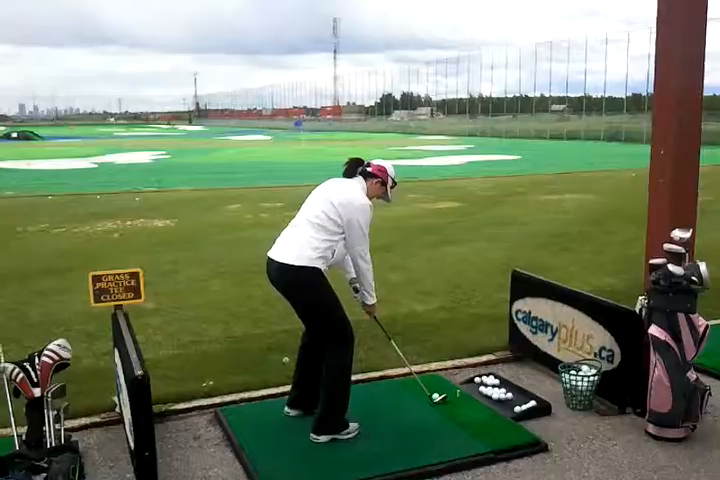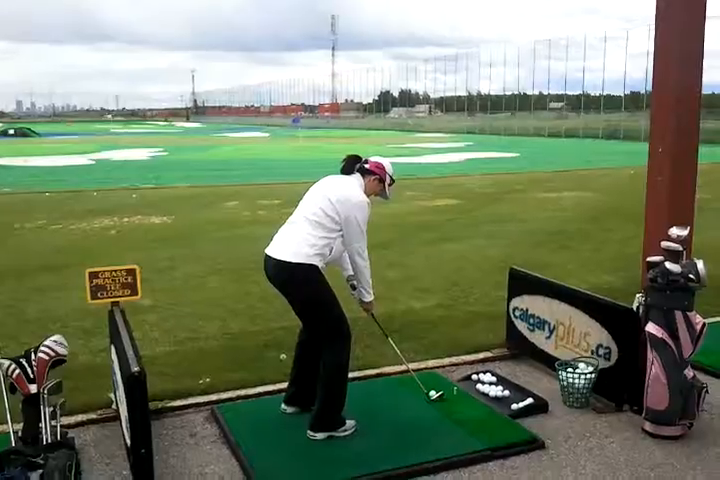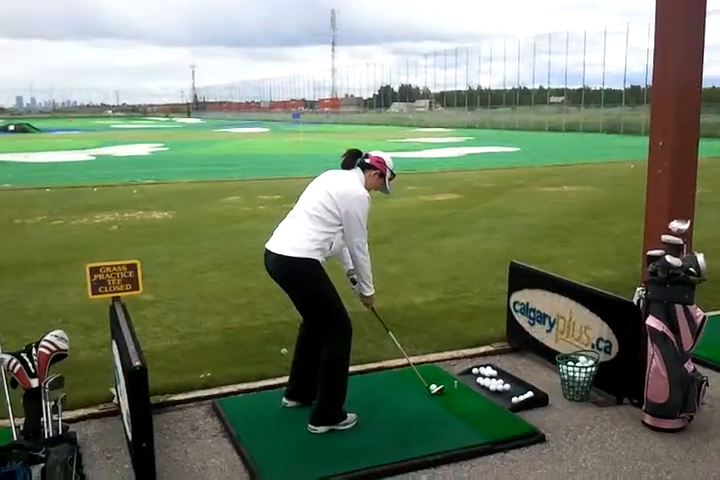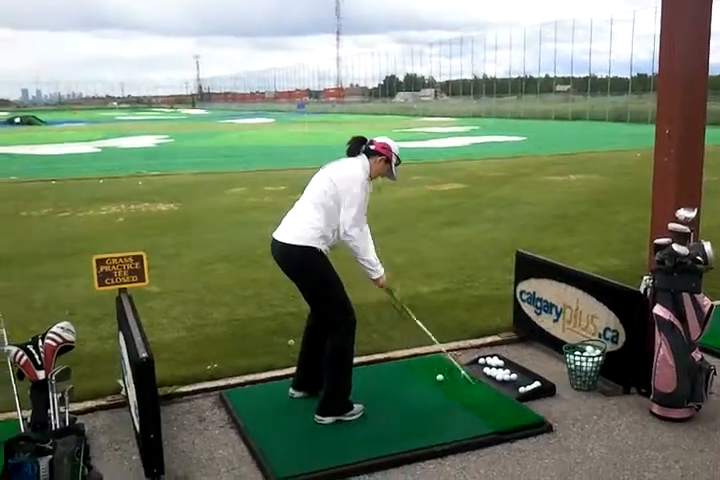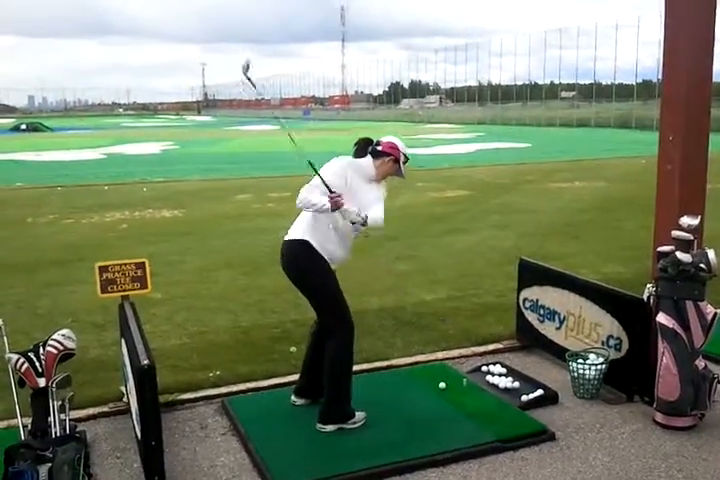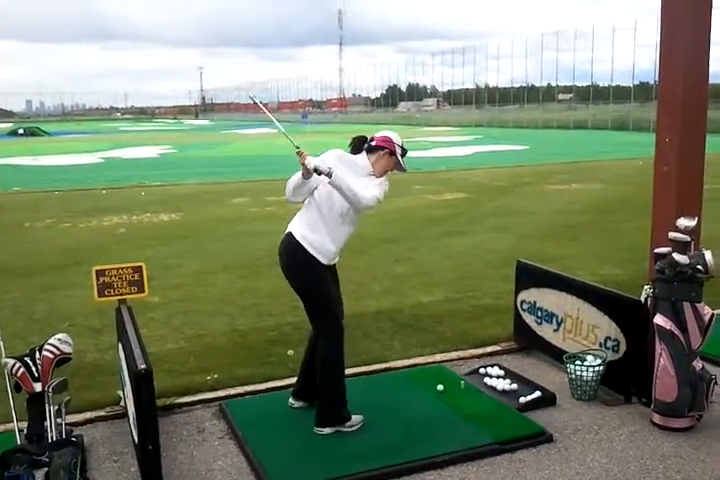
dt=0.3s
person 1, frame 1
left shoulder: (336, 186)
right shoulder: (359, 202)
right elbow: (360, 254)
left wrist: (353, 281)
right wrist: (369, 298)
left hip: (279, 262)
right hip: (300, 270)
left knee: (318, 329)
right knee: (340, 338)
left ankle: (301, 400)
right ankle: (329, 424)
person 1, frame 2
left shoulder: (333, 182)
right shoulder: (357, 200)
right elbow: (358, 252)
left wrist: (350, 279)
right wrist: (366, 295)
left hip: (275, 259)
right hip: (298, 268)
left knee: (315, 326)
right knee: (337, 335)
left ankle: (298, 398)
right ankle: (326, 422)
person 1, frame 3
left shoulder: (333, 177)
right shoulder: (357, 195)
right elbow: (358, 246)
left wrist: (351, 274)
right wrist: (367, 289)
left hip: (276, 254)
right hip: (298, 262)
left knee: (316, 321)
right knee: (338, 329)
left ankle: (299, 392)
right ankle: (326, 415)
person 1, frame 4
left shoulder: (349, 171)
right shoulder: (355, 175)
left elbow: (359, 225)
right elbow: (348, 231)
left wrist: (375, 263)
right wrist: (375, 270)
left hip: (288, 245)
right hip: (302, 249)
left knee: (324, 311)
right knee: (342, 319)
left ankle: (305, 383)
right ankle: (333, 406)
person 1, frame 5
left shoulder: (376, 187)
right shoulder: (346, 166)
left elbow: (376, 217)
right elbow: (304, 199)
left wrist: (354, 214)
right wrist: (329, 205)
left hip: (317, 255)
right hip: (303, 250)
left knee: (329, 319)
right knee: (341, 326)
left ankle: (308, 390)
right ankle: (335, 414)
person 1, frame 6
left shoulder: (379, 183)
right shoulder: (337, 158)
left elbow: (363, 200)
right elbow: (292, 192)
left wrist: (328, 174)
right wrist: (306, 172)
left hip: (323, 257)
right hip: (299, 249)
left knee: (326, 321)
right knee: (330, 327)
left ankle: (304, 392)
right ankle: (331, 416)
